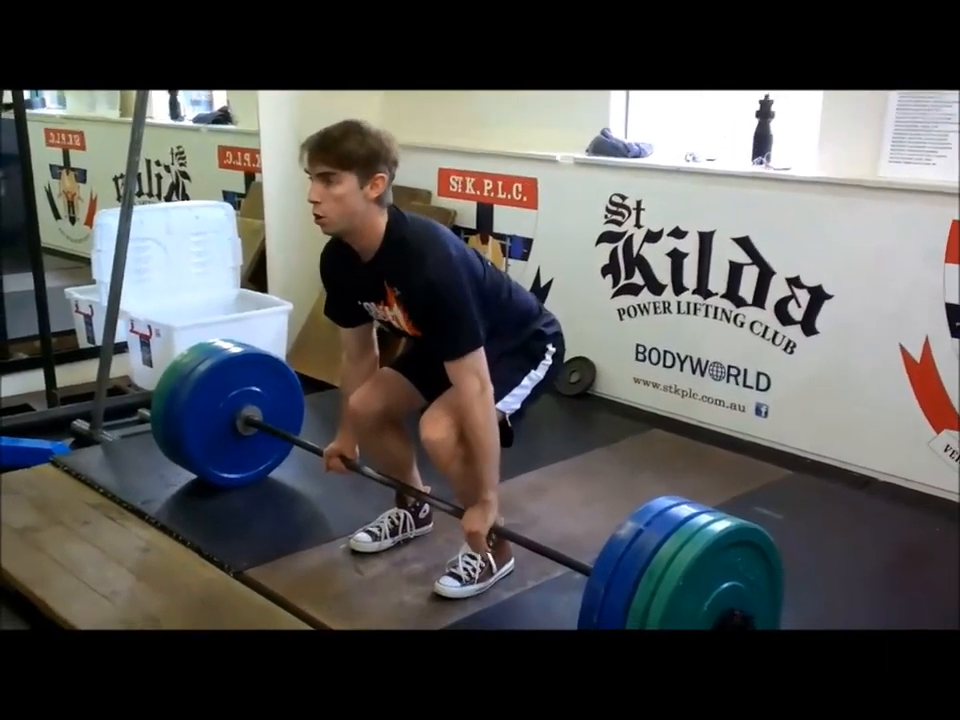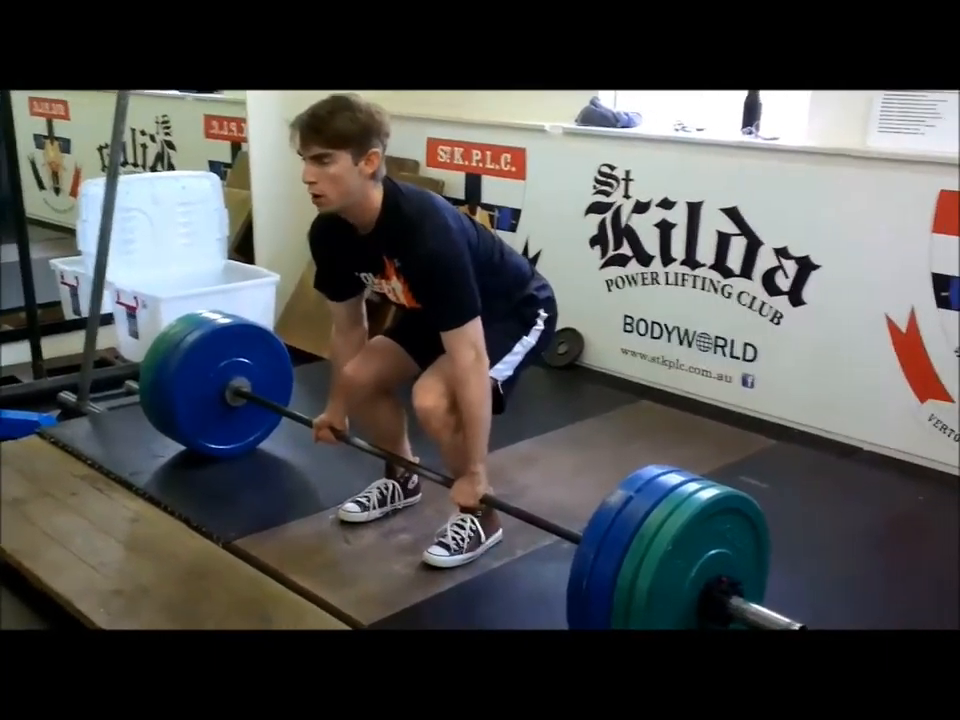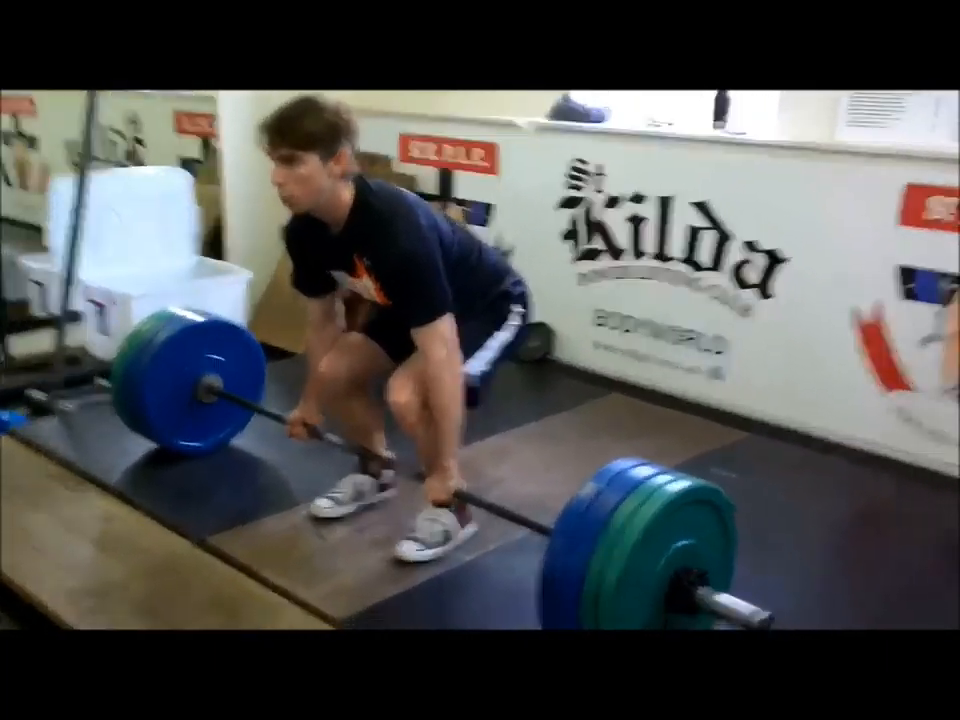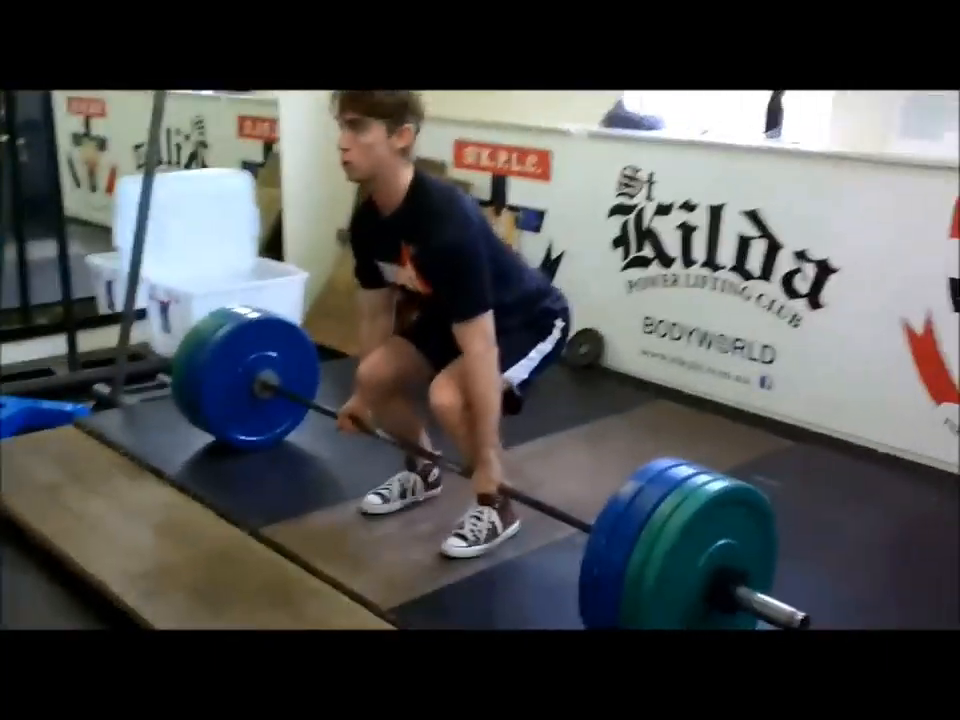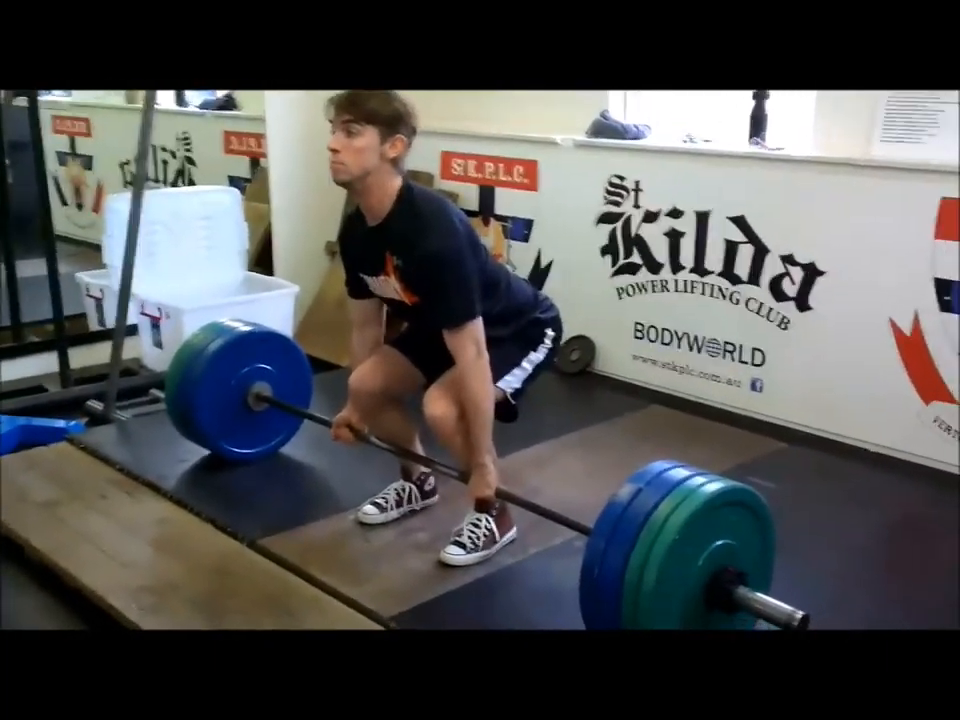
dt=0.5s
person 1, frame 1
left shoulder: (431, 262)
right shoulder: (340, 259)
left elbow: (475, 388)
right elbow: (359, 352)
left wrist: (485, 501)
right wrist: (345, 435)
left hip: (523, 344)
right hip: (445, 342)
left knee: (440, 431)
right knee: (366, 408)
left ankle: (492, 547)
right ankle: (413, 508)
person 1, frame 2
left shoulder: (428, 234)
right shoulder: (329, 233)
left elbow: (469, 358)
right elbow: (347, 324)
left wrist: (473, 473)
right wrist: (335, 406)
left hip: (517, 310)
right hip: (436, 309)
left knee: (432, 400)
right knee: (359, 378)
left ankle: (479, 515)
right ankle: (401, 478)
person 1, frame 3
left shoulder: (399, 230)
right shoulder: (305, 231)
left elbow: (441, 354)
right elbow: (323, 320)
left wrist: (446, 467)
right wrist: (310, 401)
left hip: (489, 304)
right hip: (412, 304)
left knee: (406, 394)
right knee: (335, 374)
left ankle: (451, 507)
right ankle: (374, 472)
person 1, frame 4
left shoulder: (448, 224)
right shoulder: (367, 220)
left elbow: (479, 346)
right elbow: (376, 312)
left wrist: (486, 461)
right wrist: (360, 396)
left hip: (530, 317)
right hip: (450, 313)
left knee: (447, 397)
right knee: (376, 377)
left ankle: (497, 507)
right ankle: (422, 472)
person 1, frame 5
left shoulder: (434, 233)
right shoulder: (356, 231)
left elbow: (471, 354)
right elbow: (366, 323)
left wrist: (482, 464)
right wrist: (352, 406)
left hip: (521, 327)
right hip: (440, 324)
left knee: (442, 407)
right knee: (366, 386)
left ankle: (493, 514)
right ankle: (417, 481)
